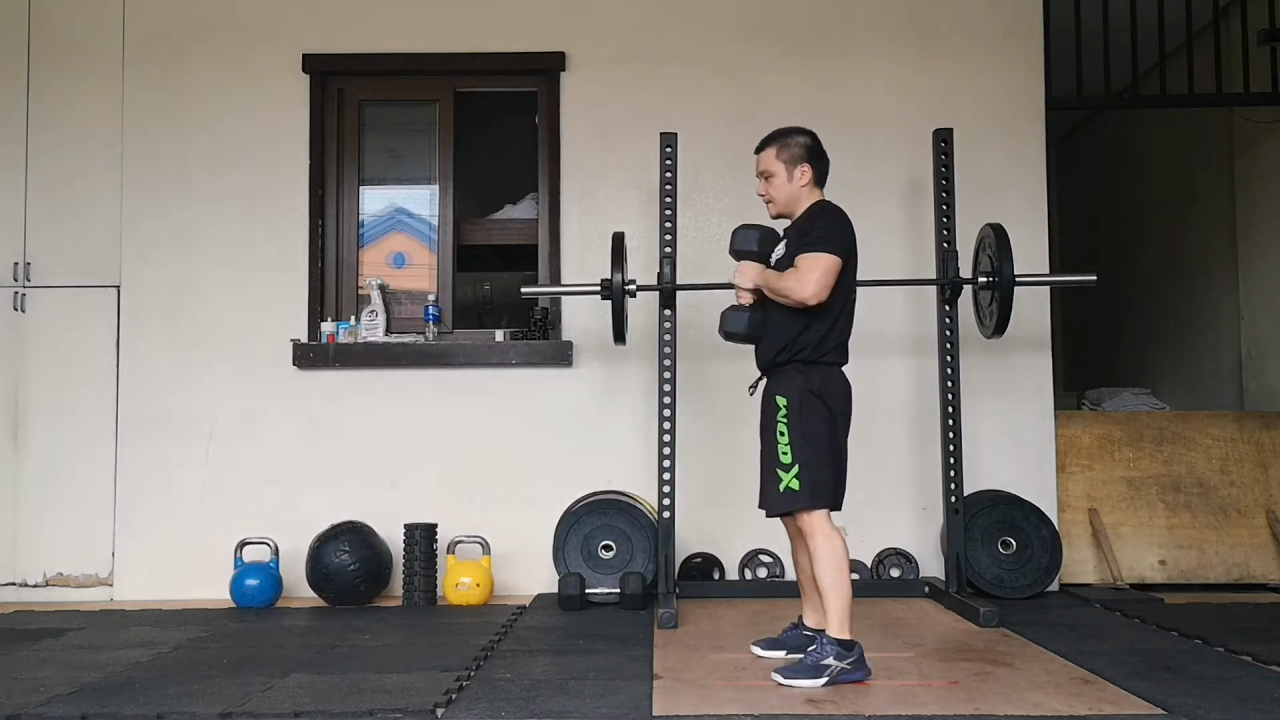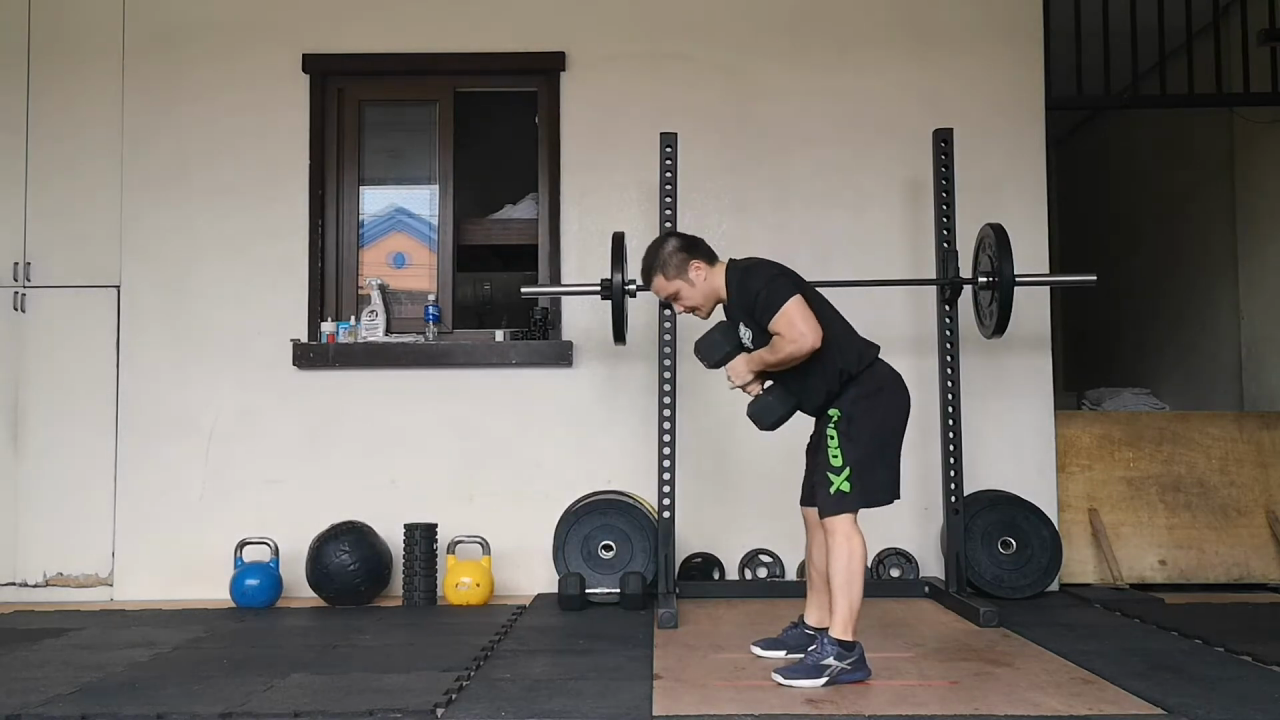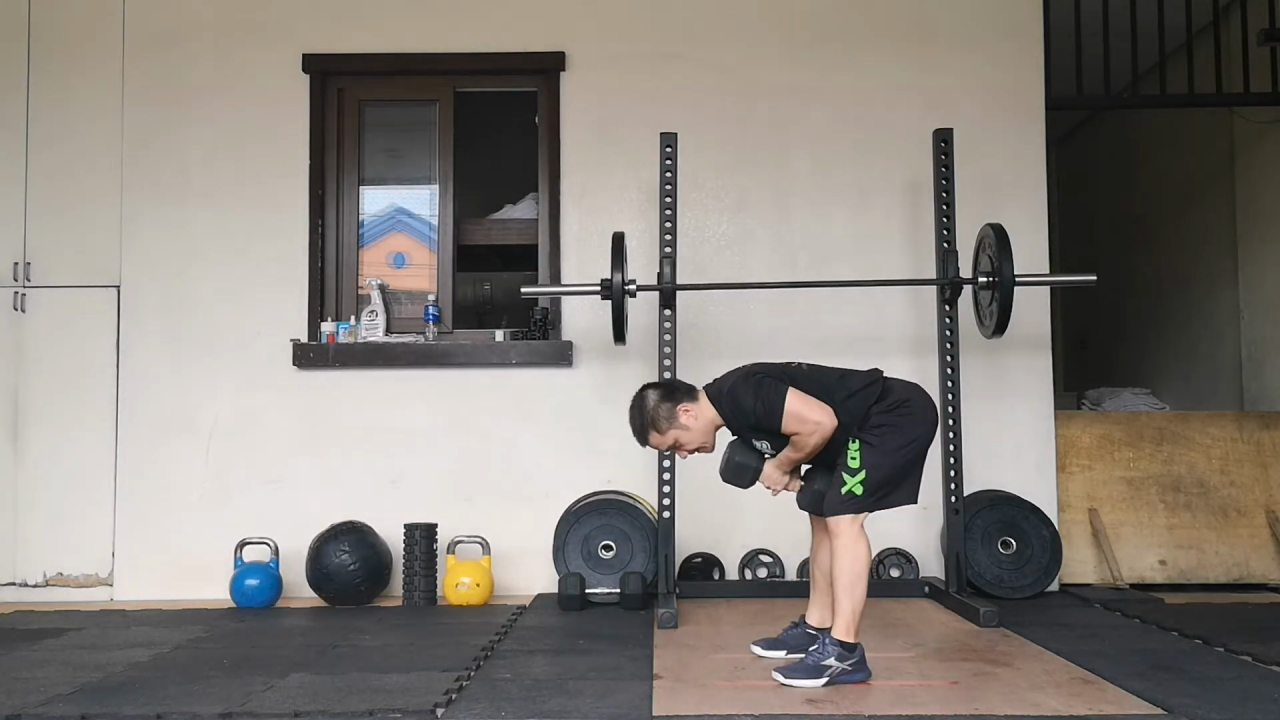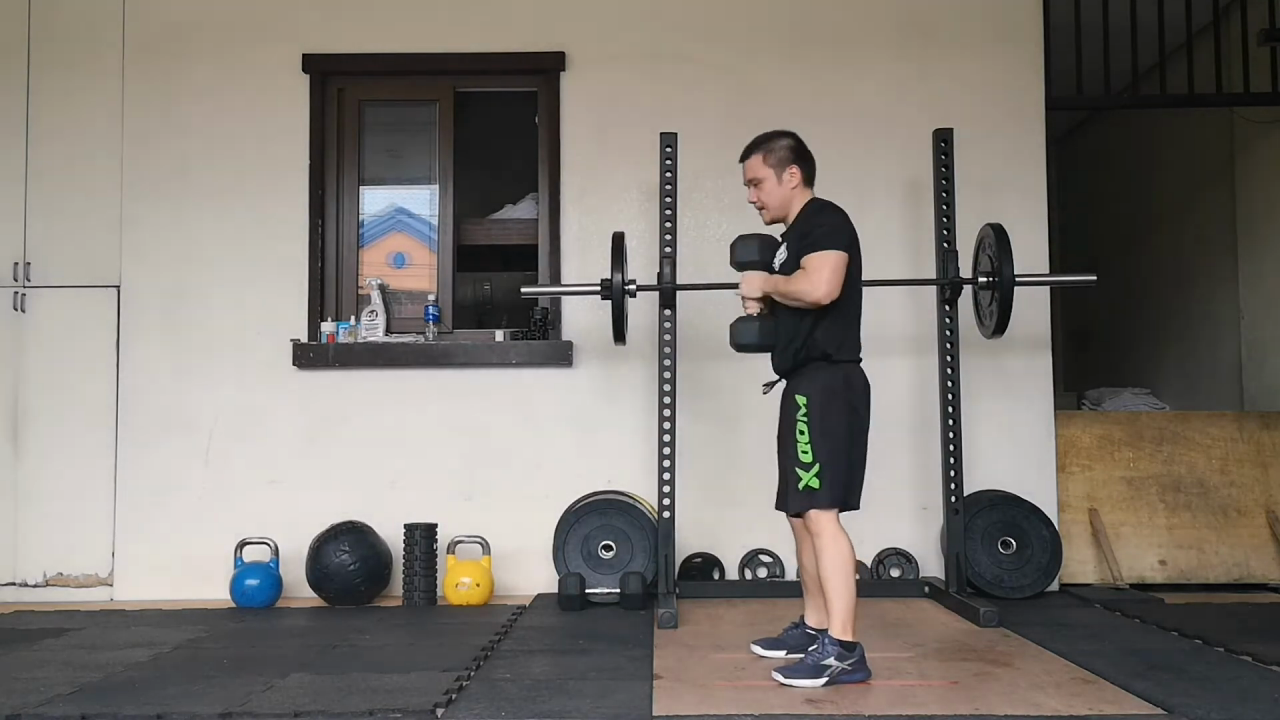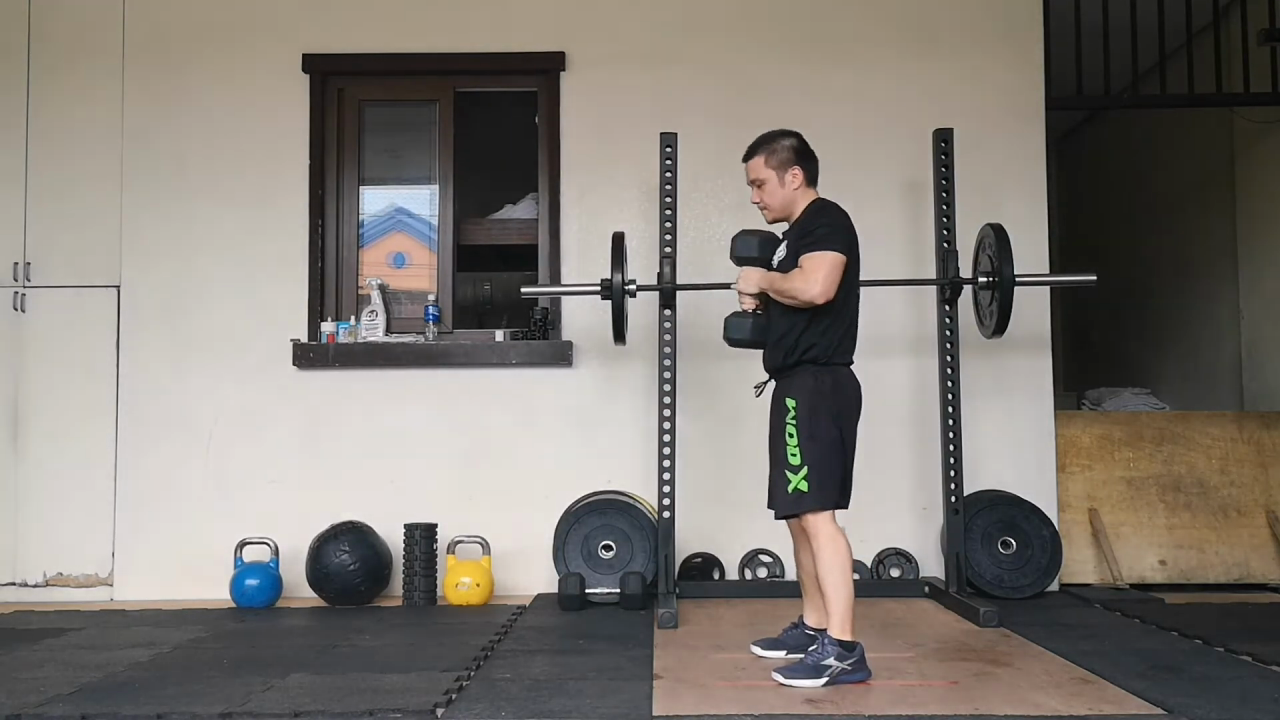
dt=1s
person 1, frame 1
left shoulder: (825, 221)
right shoulder: (798, 232)
left elbow: (809, 289)
left wrist: (757, 275)
right wrist: (755, 290)
left hip: (807, 386)
right hip: (789, 386)
left knee: (811, 514)
right knee: (796, 514)
left ankle: (842, 649)
right ankle: (813, 628)
person 1, frame 2
left shoulder: (755, 279)
right shoulder: (737, 299)
left elbow: (805, 338)
left wrist: (751, 363)
right wrist: (754, 374)
left hip: (865, 398)
right hip: (841, 405)
left knee: (837, 515)
right knee: (817, 514)
left ankle: (843, 650)
right ankle: (814, 627)
person 1, frame 3
left shoulder: (742, 395)
right shoulder: (732, 403)
left elbow: (820, 422)
right elbow: (796, 429)
left wrist: (781, 467)
right wrist: (789, 470)
left hip: (897, 415)
right hip: (878, 420)
left knee: (843, 517)
right knee: (824, 515)
left ankle: (843, 652)
right ankle: (816, 629)
person 1, frame 4
left shoulder: (823, 219)
right shoulder: (797, 233)
left elbow: (821, 287)
left wrist: (764, 283)
right wrist: (764, 298)
left hip: (825, 384)
right hip: (807, 386)
left knee: (818, 513)
right knee: (802, 513)
left ankle: (843, 649)
right ankle: (815, 628)
person 1, frame 5
left shoulder: (824, 218)
right shoulder: (798, 232)
left elbow: (816, 288)
left wrist: (762, 278)
right wrist: (759, 294)
left hip: (817, 386)
right hip: (798, 387)
left knee: (816, 514)
right knee: (799, 515)
left ankle: (843, 650)
right ankle: (814, 628)
